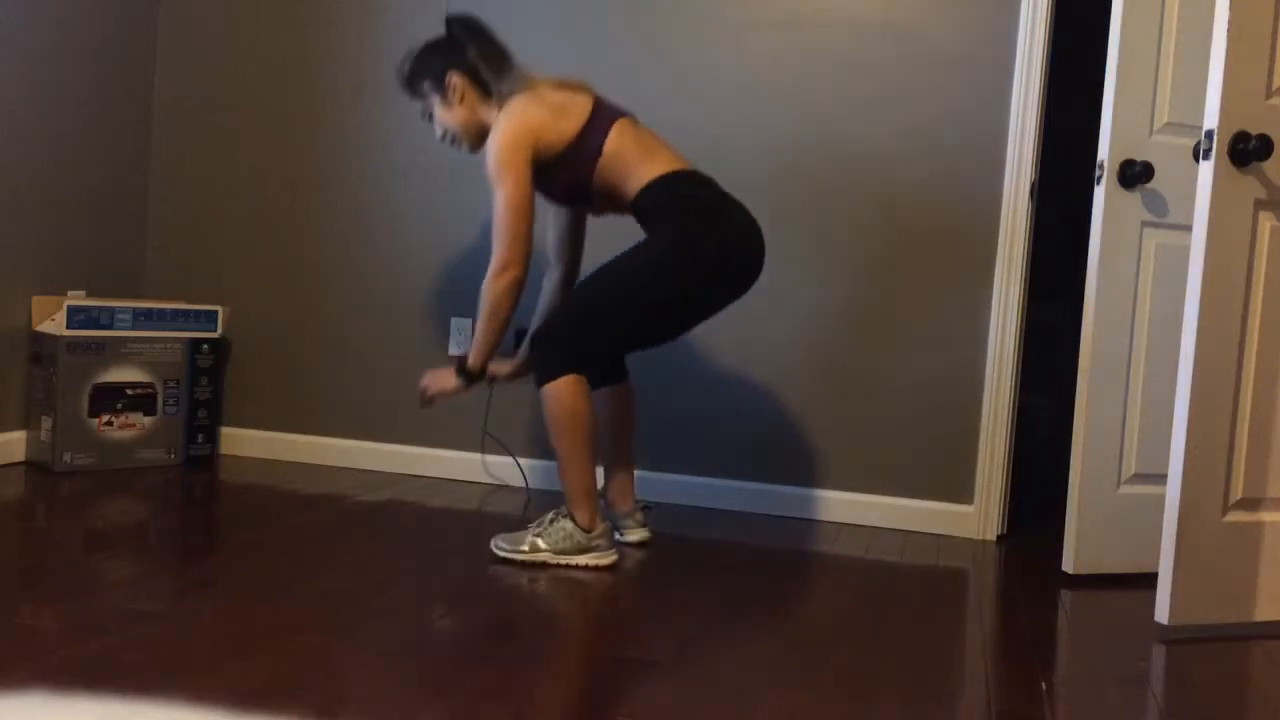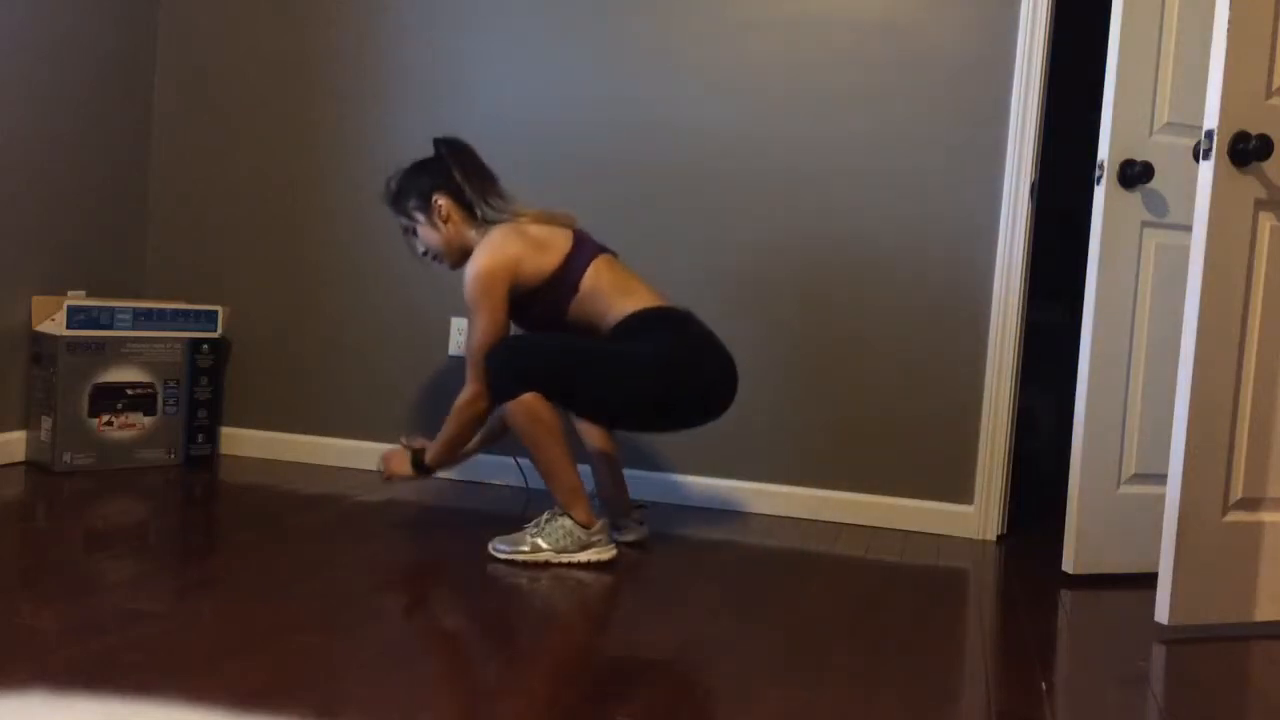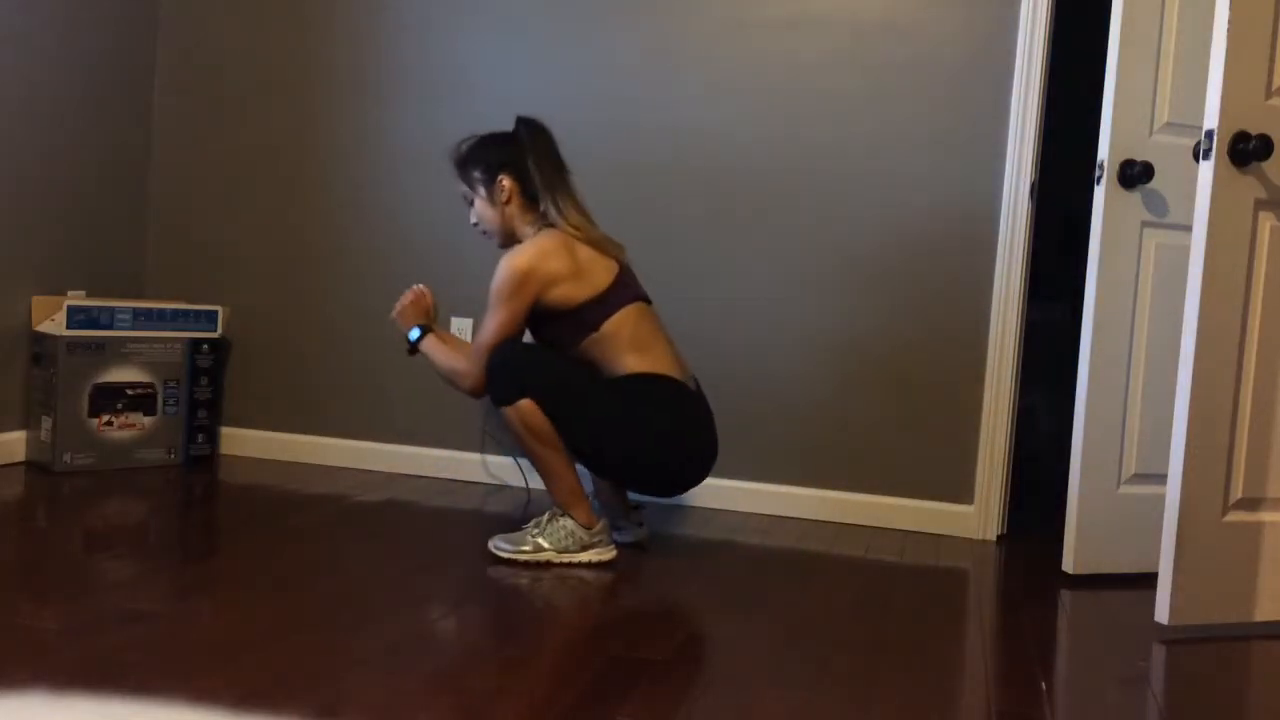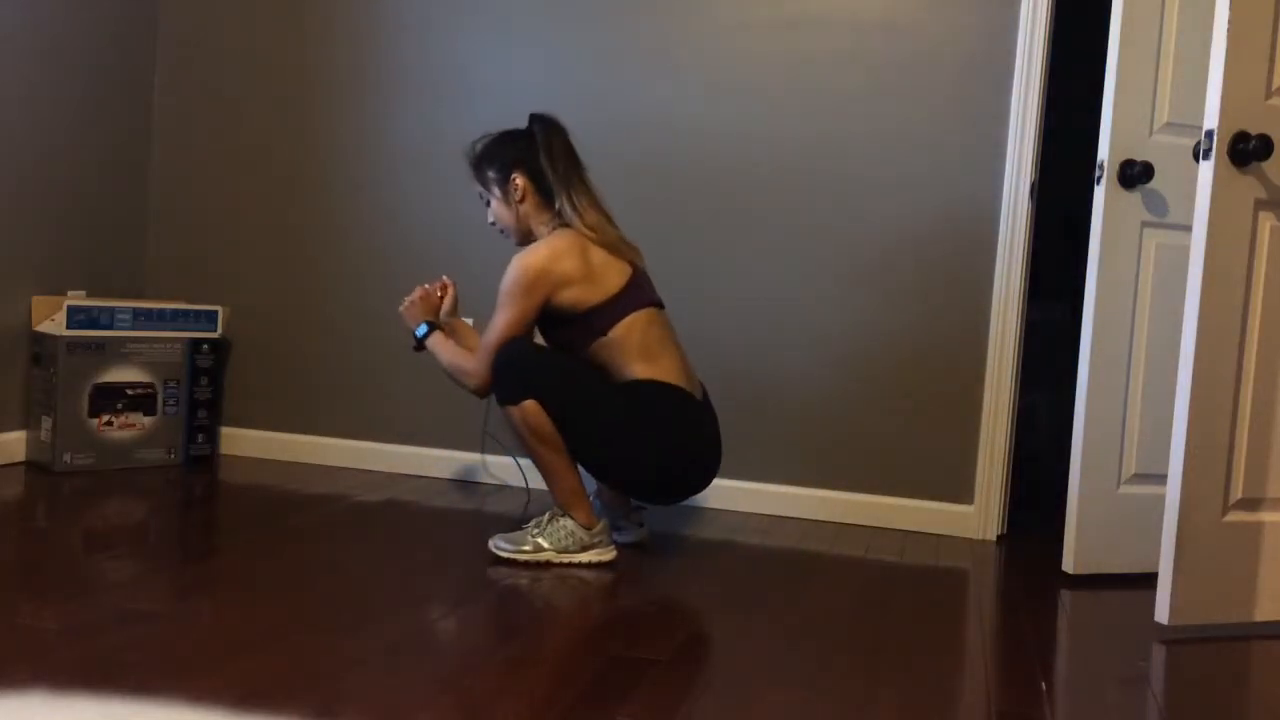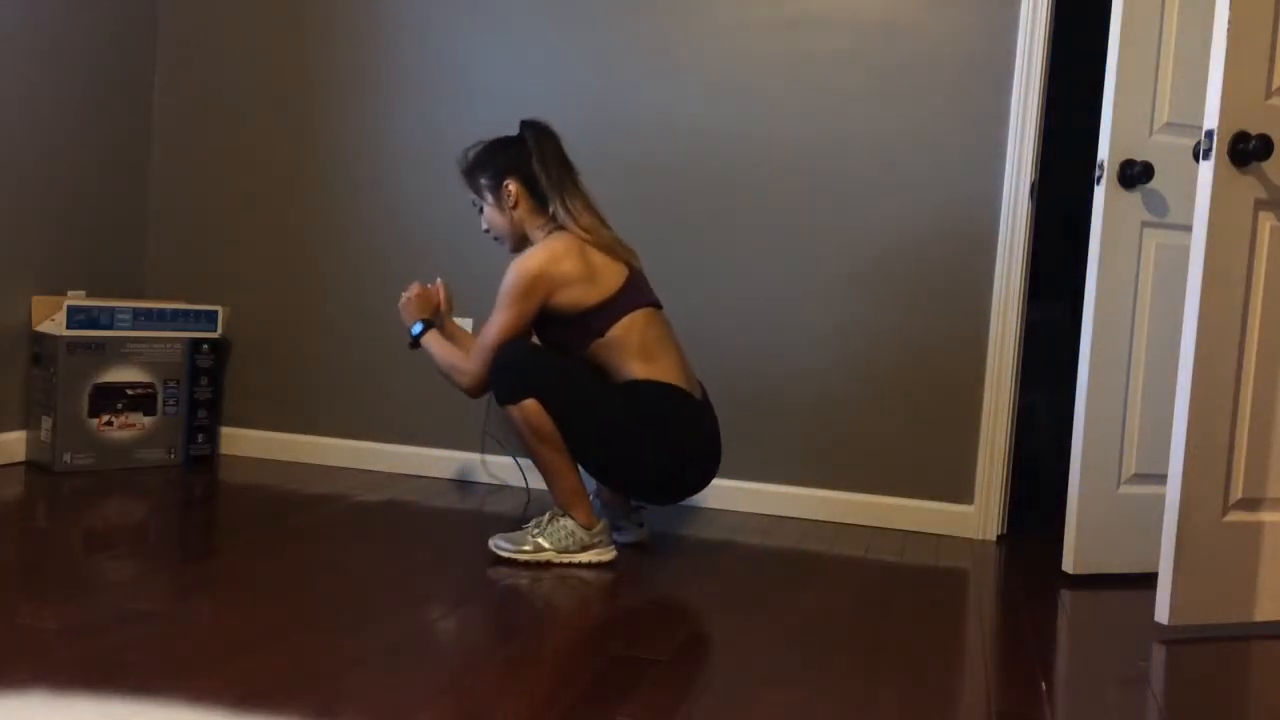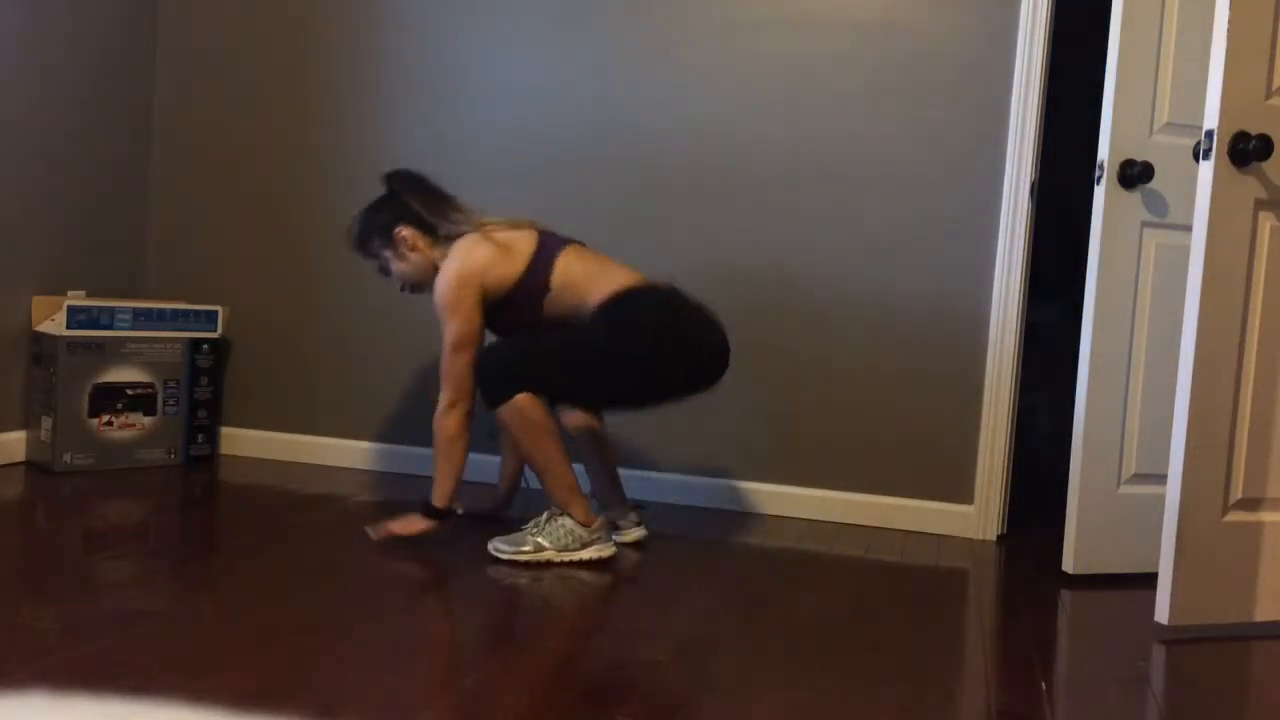
dt=0.7s
person 1, frame 1
left shoulder: (511, 128)
right shoulder: (544, 116)
left elbow: (507, 270)
right elbow: (562, 267)
left wrist: (471, 367)
right wrist: (525, 359)
left hip: (698, 235)
right hip: (721, 233)
left knee: (561, 347)
right knee: (590, 342)
left ankle: (583, 530)
right ankle: (622, 509)
person 1, frame 2
left shoulder: (488, 260)
right shoulder: (519, 237)
left elbow: (480, 392)
right elbow: (530, 382)
left wrist: (425, 461)
right wrist: (469, 446)
left hip: (675, 366)
right hip: (688, 357)
left knee: (510, 365)
right knee: (565, 369)
left ankle: (581, 527)
right ankle: (616, 513)
person 1, frame 3
left shoulder: (527, 260)
right shoulder: (570, 244)
left elbow: (475, 376)
left wrist: (418, 333)
right wrist: (435, 328)
left hip: (661, 436)
right hip: (678, 425)
left knee: (510, 368)
right knee: (543, 372)
left ankle: (581, 529)
right ankle: (615, 513)
person 1, frame 4
left shoulder: (541, 260)
right shoulder: (585, 244)
left elbow: (482, 376)
left wrist: (426, 328)
right wrist: (452, 322)
left hip: (665, 444)
right hip: (684, 434)
left knee: (515, 367)
right knee: (543, 372)
left ankle: (582, 529)
right ankle: (618, 510)
person 1, frame 5
left shoulder: (539, 262)
right shoulder: (578, 246)
left elbow: (475, 377)
left wrist: (421, 329)
right wrist: (445, 324)
left hip: (668, 445)
right hip: (683, 432)
left knee: (516, 367)
right knee: (541, 374)
left ankle: (582, 529)
right ankle: (617, 510)
person 1, frame 6
left shoulder: (457, 271)
right shoulder: (485, 249)
left elbow: (455, 405)
right elbow: (525, 386)
left wrist: (434, 511)
right wrist: (504, 494)
left hip: (670, 335)
right hip: (684, 334)
left knee: (501, 369)
right knee: (550, 367)
left ankle: (580, 524)
right ankle: (617, 512)
